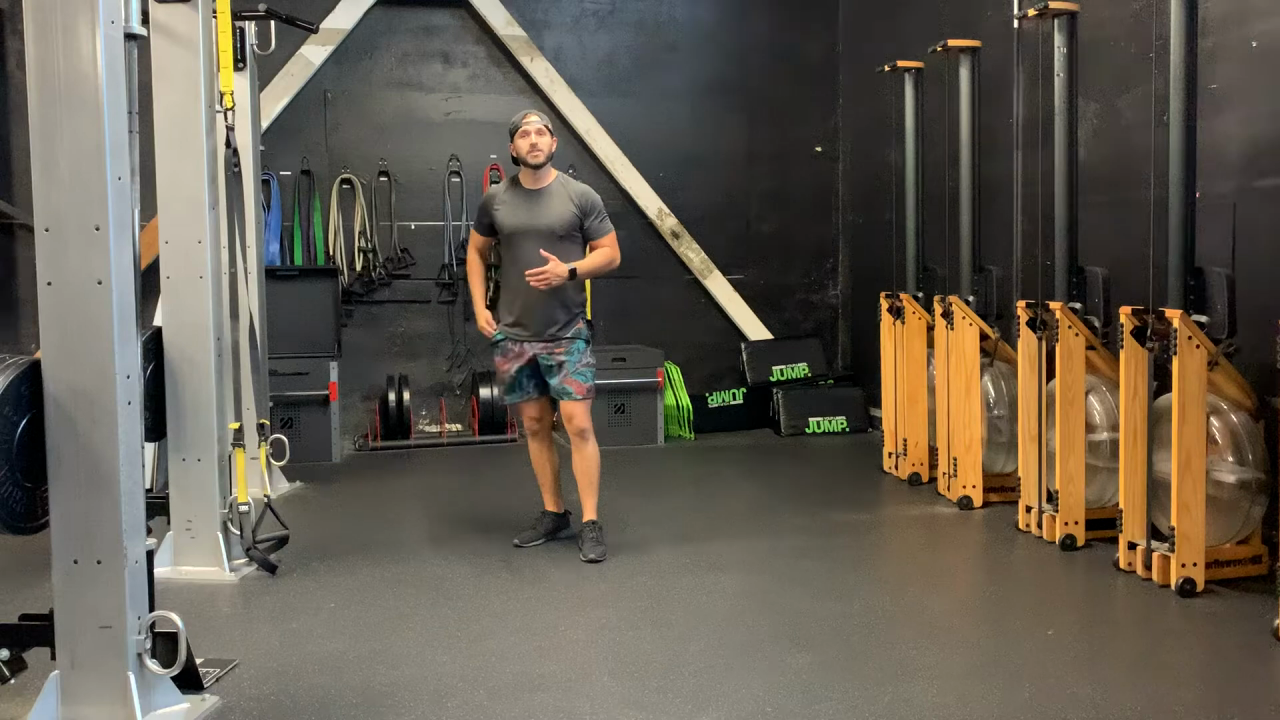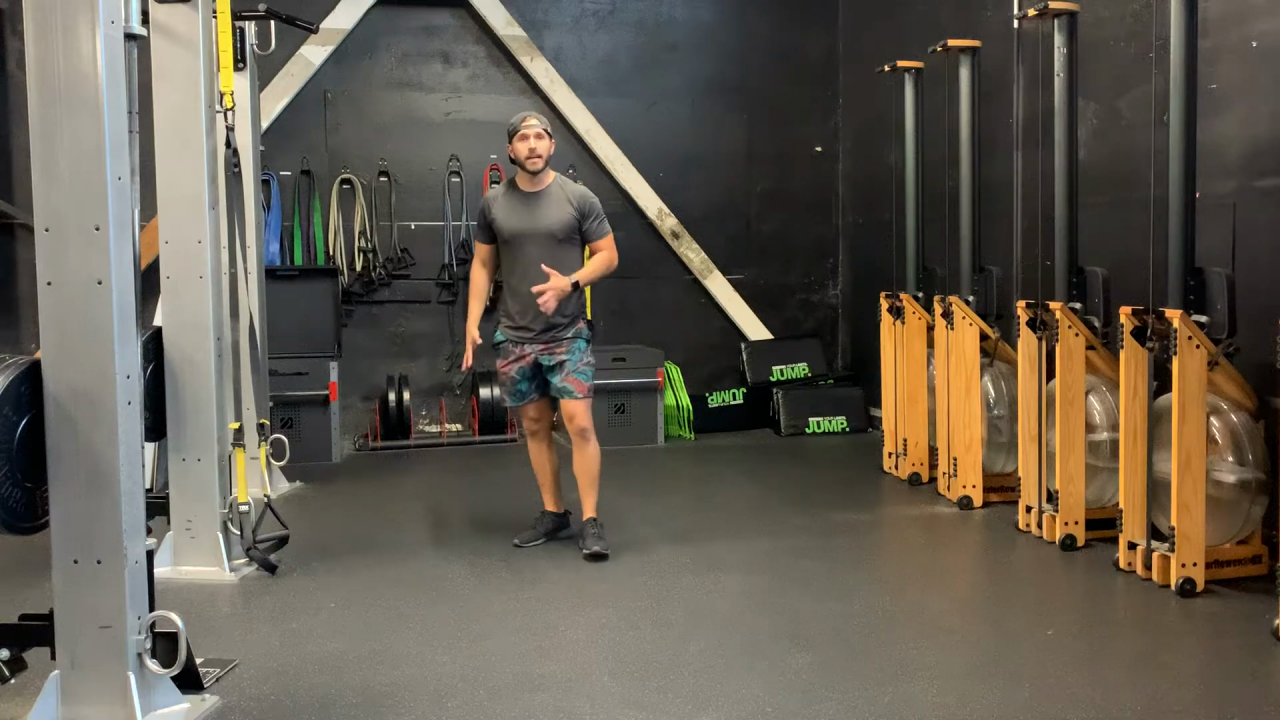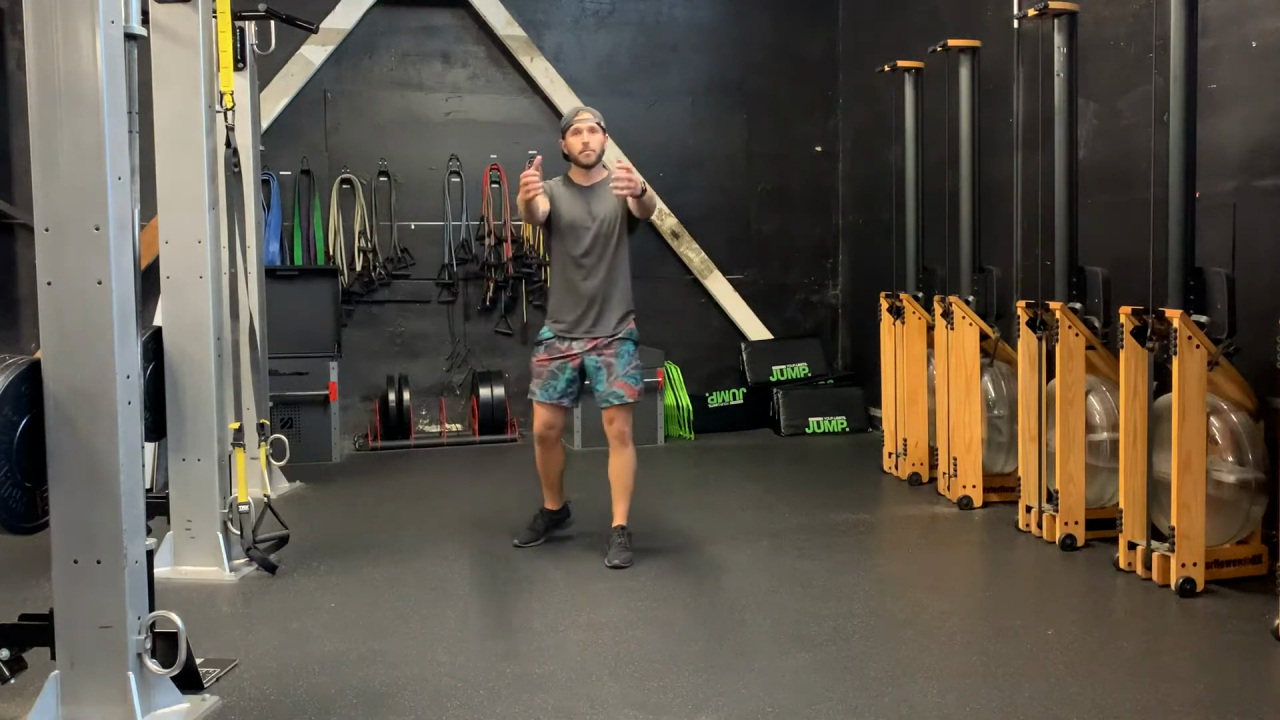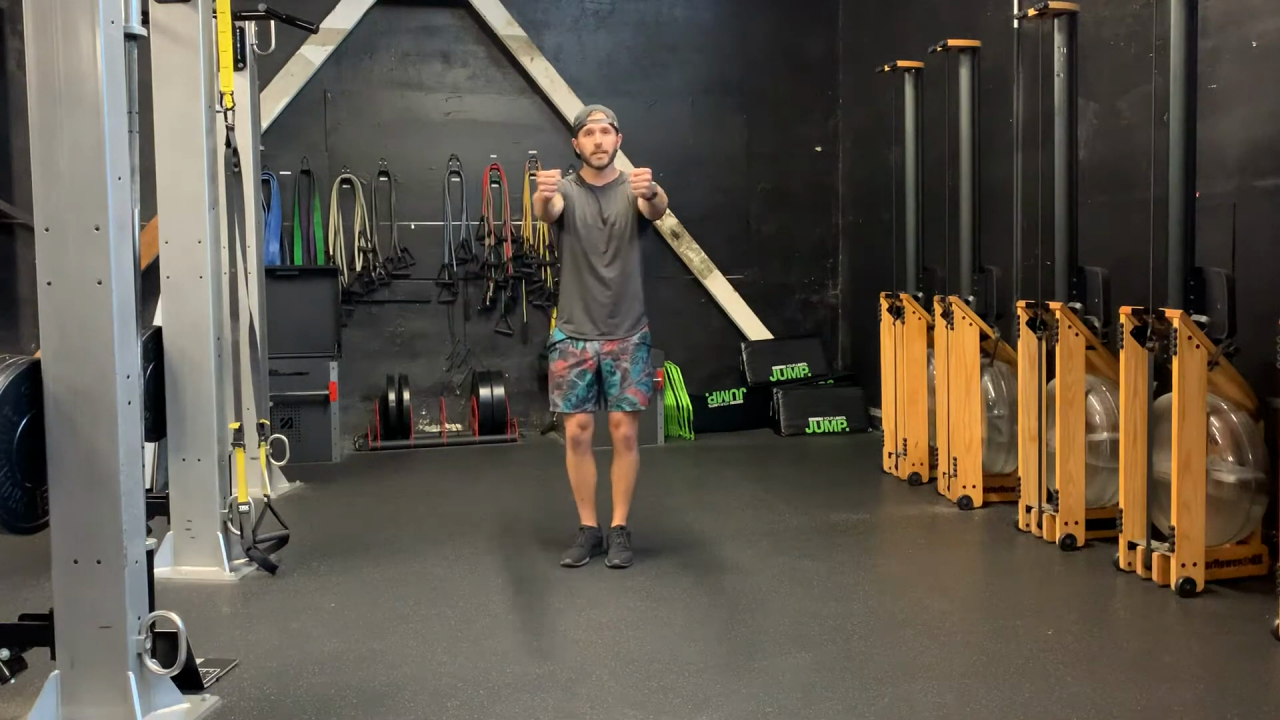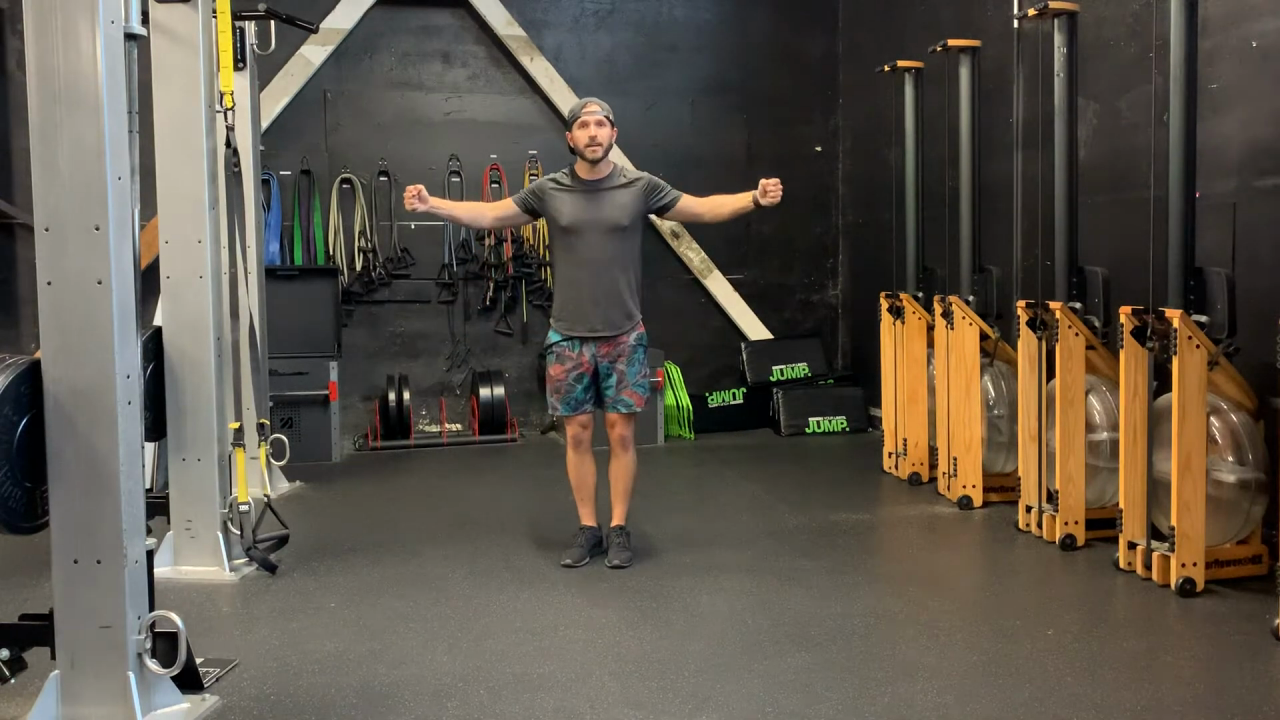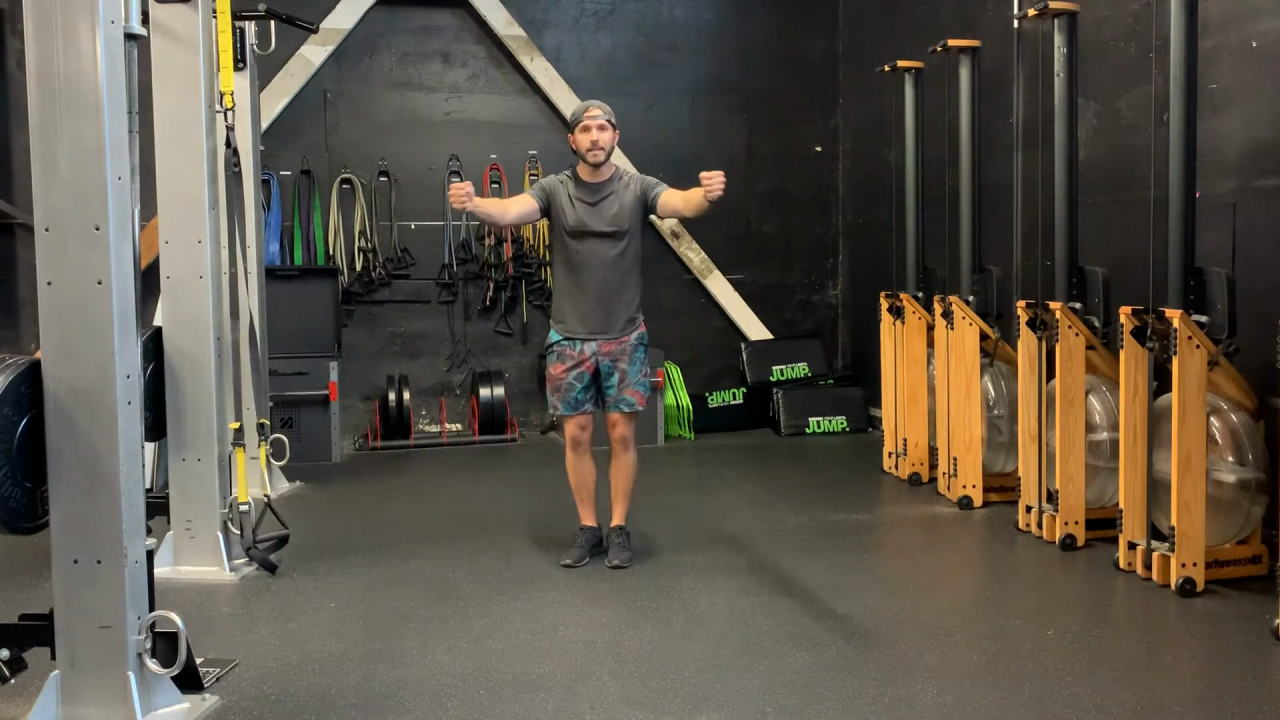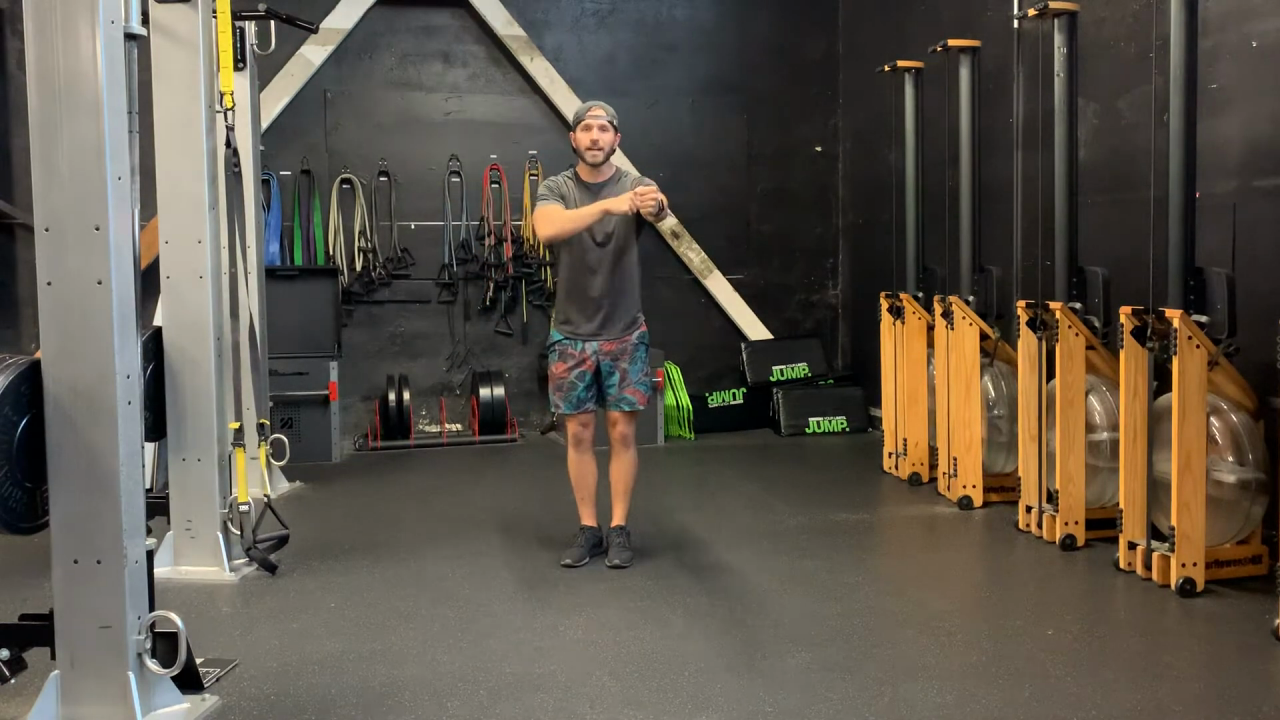
dt=0.7s
person 1, frame 1
left shoulder: (580, 196)
right shoulder: (495, 199)
left elbow: (610, 254)
right elbow: (476, 252)
left wrist: (569, 271)
right wrist: (480, 308)
left hip: (566, 333)
right hip: (513, 335)
left knee: (578, 425)
right knee: (535, 426)
left ankle: (591, 523)
right ankle: (553, 514)
person 1, frame 2
left shoulder: (579, 198)
right shoulder: (493, 203)
left elbow: (608, 256)
right elbow: (482, 265)
left wrist: (570, 283)
right wrist: (472, 323)
left hip: (567, 334)
right hip: (514, 337)
left knee: (580, 425)
right knee: (535, 427)
left ankle: (590, 522)
right ankle: (553, 513)
person 1, frame 3
left shoulder: (625, 189)
right shoulder: (551, 190)
left elbow: (647, 208)
right elbow: (534, 214)
left wrist: (639, 190)
right wrist: (527, 197)
left hip: (614, 333)
right hip: (560, 332)
left knee: (619, 431)
right knee: (545, 429)
left ankle: (620, 530)
right ankle: (553, 510)
person 1, frame 4
left shoulder: (635, 191)
right shoulder: (564, 190)
left elbow: (658, 208)
right elbow: (546, 212)
left wrist: (651, 191)
right wrist: (542, 194)
left hip: (628, 335)
right hip: (573, 335)
left knee: (624, 434)
right knee: (578, 434)
left ankle: (619, 529)
right ankle: (588, 528)
person 1, frame 5
left shoulder: (641, 186)
right shoulder: (548, 189)
left elbow: (700, 209)
right elbow: (492, 215)
left wrist: (754, 198)
right wrist: (432, 205)
left hip: (623, 336)
right hip: (568, 336)
left knee: (621, 433)
right knee: (577, 435)
left ankle: (618, 530)
right ankle: (587, 528)
person 1, frame 6
left shoulder: (638, 188)
right shoulder: (554, 190)
left elbow: (684, 204)
right elbow: (507, 212)
left wrist: (708, 193)
right wrist: (471, 204)
left hip: (624, 337)
right hip: (569, 337)
left knee: (622, 434)
right knee: (576, 436)
left ankle: (618, 528)
right ankle: (587, 528)
person 1, frame 7
left shoulder: (636, 185)
right shoulder: (555, 189)
left elbow: (659, 210)
right elbow: (547, 230)
left wrist: (655, 206)
right wrist: (607, 204)
left hip: (624, 335)
right hip: (571, 336)
left knee: (622, 432)
right knee: (579, 433)
left ankle: (619, 529)
right ankle: (588, 528)
